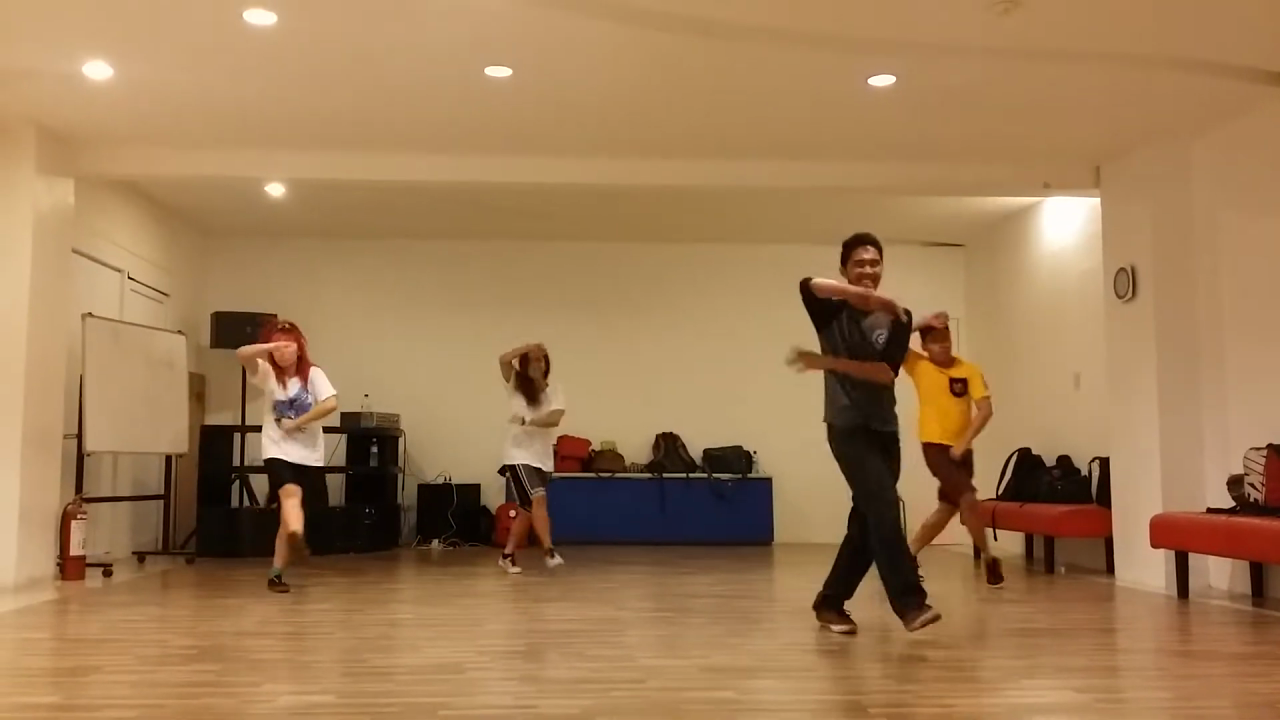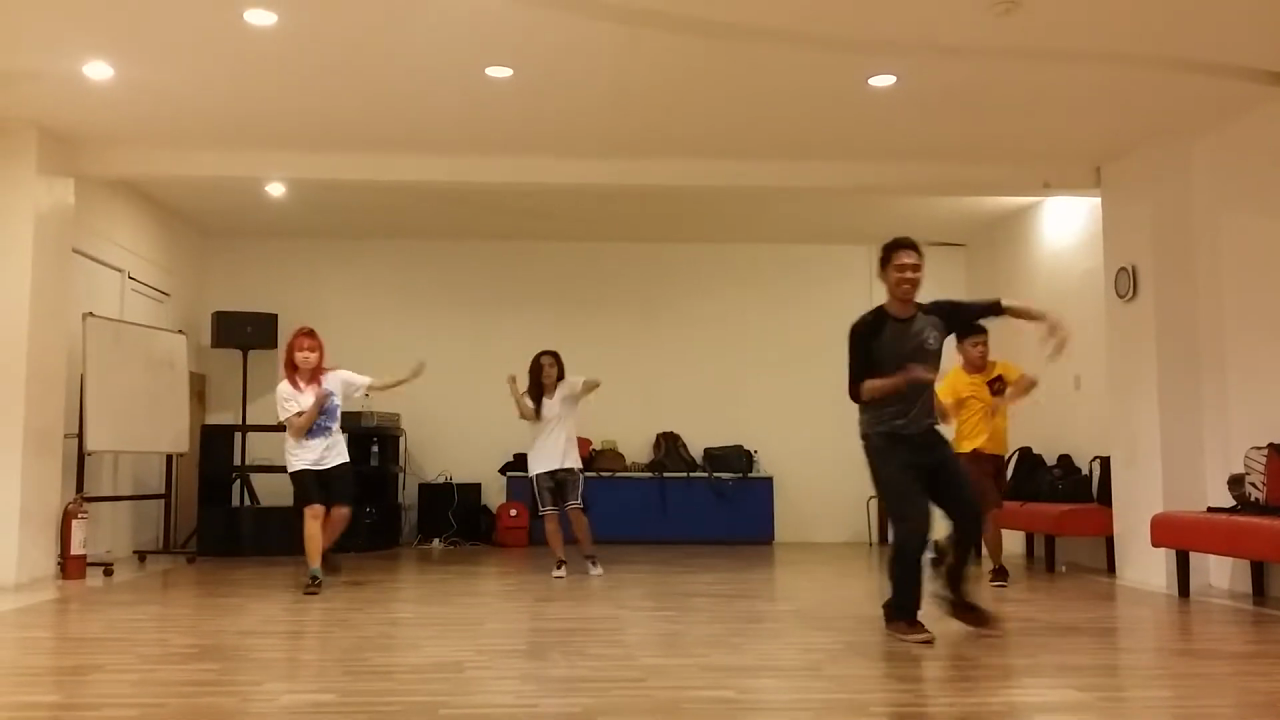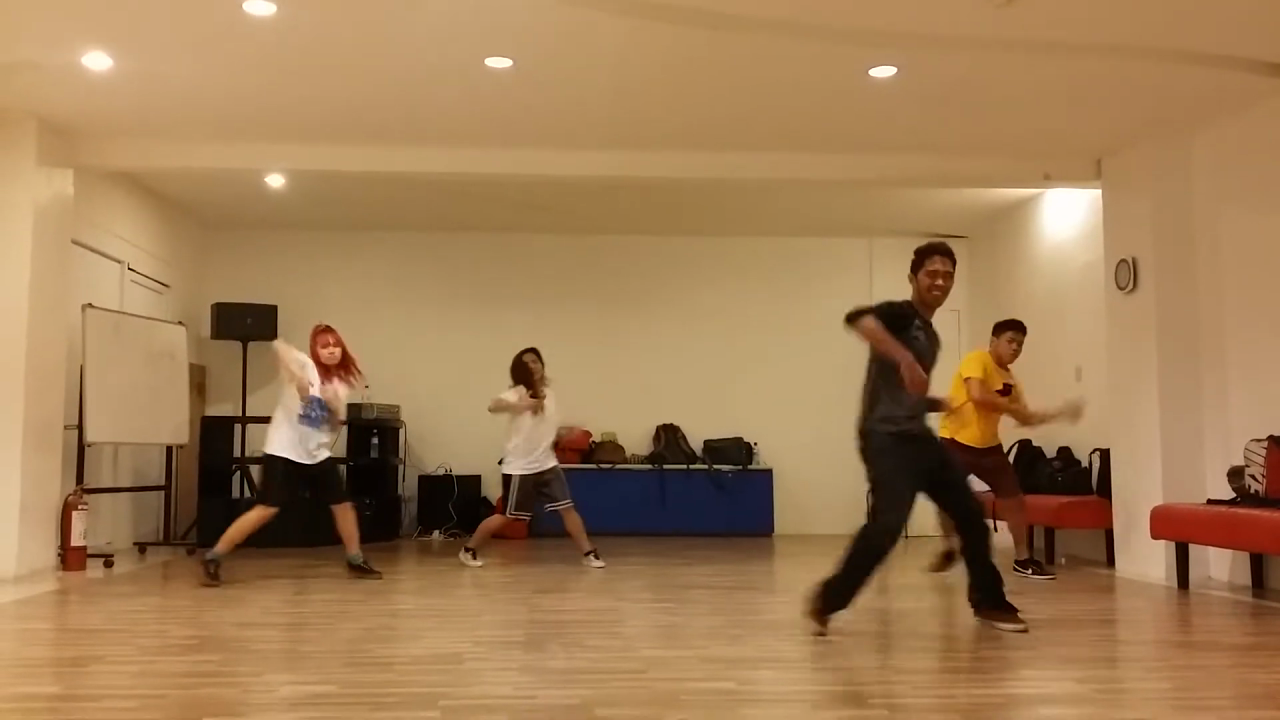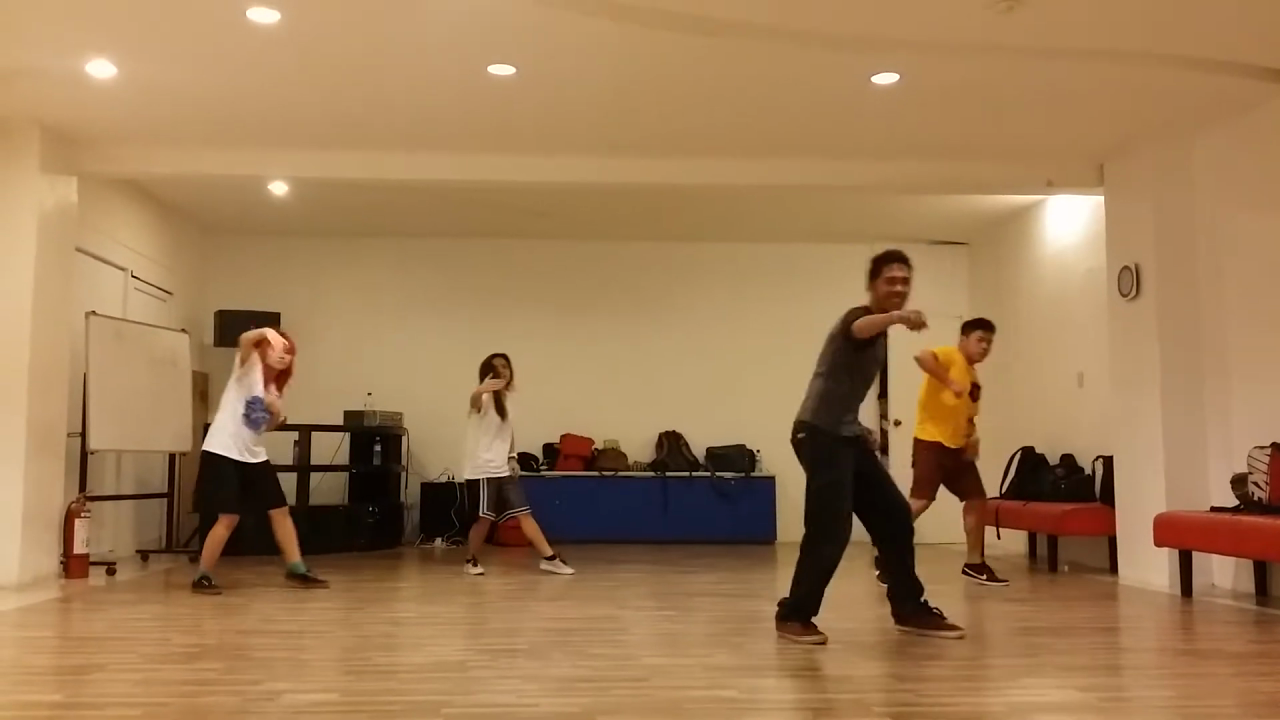
dt=0.4s
person 1, frame 1
left shoulder: (898, 318)
right shoulder: (831, 314)
left elbow: (885, 371)
right elbow: (810, 285)
left wrist: (826, 363)
right wrist: (868, 294)
left hip: (885, 428)
right hip: (848, 427)
left knee: (868, 522)
right knee: (883, 503)
left ankle: (830, 602)
right ankle: (908, 600)
person 1, frame 2
left shoulder: (939, 315)
right shoulder: (866, 329)
left elbow: (993, 307)
right elbow: (859, 392)
left wrist: (1044, 319)
right wrist: (906, 377)
left hip: (925, 434)
right hip: (886, 439)
left knee: (969, 514)
right knee: (912, 527)
left ankle: (956, 595)
right ankle: (901, 614)
person 1, frame 3
left shoulder: (927, 327)
right shoulder: (903, 314)
right elbow: (857, 319)
left wrist: (938, 404)
right wrist: (903, 358)
left hip: (919, 436)
right hip: (885, 437)
left knee: (969, 513)
right knee: (887, 521)
left ankle: (988, 600)
right ankle: (829, 597)
person 1, frame 4
left shoulder: (877, 331)
right shoulder: (862, 318)
right elbow: (860, 329)
right wrist: (896, 318)
left hip: (846, 436)
right hip: (820, 434)
left knee: (895, 517)
right knee: (832, 528)
left ankle: (909, 607)
right ankle: (794, 614)
person 2, frame 1
left shoulder: (313, 374)
right shoulder: (267, 373)
left elbow: (331, 404)
right elbow: (242, 355)
left wrist: (297, 423)
right wrist: (270, 347)
left hip: (310, 455)
right hip: (278, 452)
left knee: (288, 514)
right knee: (291, 494)
left ankle: (276, 573)
right ankle: (297, 537)
person 2, frame 2
left shoulder: (335, 378)
right shoulder: (286, 389)
left elbow: (375, 385)
right elbow: (296, 429)
left wrist: (405, 377)
right wrist: (316, 404)
left hip: (335, 458)
right hip: (303, 461)
left knee: (341, 512)
right knee: (314, 512)
left ankle: (321, 549)
right ankle: (315, 575)
person 2, frame 3
left shoulder: (340, 386)
right shoulder: (304, 366)
right elbow: (279, 346)
left wrist: (335, 408)
right wrist: (297, 375)
left hip: (317, 455)
right hip: (282, 452)
left knee: (343, 506)
right knee: (266, 510)
left ankle: (356, 561)
right ankle: (212, 558)
person 2, frame 4
left shoulder: (276, 385)
right shoulder: (248, 366)
right elbow: (245, 339)
left wrist: (276, 412)
right wrist: (268, 333)
left hip: (255, 456)
right hip: (223, 453)
left knee: (280, 512)
right knee: (229, 519)
left ankle: (297, 569)
right ankle: (202, 577)
person 3, frame 1
left shoulder: (970, 370)
right shoulder: (919, 366)
left elbow: (985, 410)
left wrist: (964, 441)
right wrist: (925, 324)
left hip: (961, 450)
right hip: (935, 447)
left knee: (949, 507)
right knee: (968, 499)
left ankle: (909, 554)
right ankle: (990, 560)
person 3, frame 2
left shoulder: (999, 370)
right shoulder: (953, 381)
left elbow: (1029, 382)
right elbow: (943, 414)
left wrist: (1009, 396)
left hip: (994, 456)
right hip: (970, 455)
left knee: (988, 513)
right knee: (991, 510)
left ankle: (947, 546)
right ankle: (998, 567)
person 3, frame 3
left shoulder: (1009, 380)
right shoulder: (975, 360)
left elbow: (1025, 419)
right elbow: (976, 395)
left wrist: (1059, 413)
right wrist: (1012, 406)
left hip: (988, 447)
right hip: (956, 443)
left knee: (1013, 500)
left ankle: (1023, 559)
right ankle: (949, 549)
person 3, frame 4
left shoulder: (973, 377)
right shoulder: (947, 357)
right elbow: (921, 357)
left wrist: (973, 437)
right wrist: (948, 384)
left hip: (957, 447)
right hip: (930, 443)
left knee: (977, 500)
right knee: (919, 503)
left ankle: (975, 564)
person 4, frame 1
left shoulder: (553, 390)
right shoulder: (516, 384)
left elbow: (554, 420)
right elbow: (504, 360)
left wrist: (525, 420)
right wrist: (528, 348)
left hip: (542, 458)
right hip: (518, 455)
left knee: (527, 509)
right knee: (537, 500)
left ankle: (507, 555)
right ankle: (550, 551)
person 4, frame 2
left shoulder: (568, 388)
right shoulder: (530, 397)
left elbow: (594, 384)
right elbow: (526, 415)
left wrist: (581, 390)
right wrist: (514, 389)
left hip: (567, 460)
right hip: (539, 463)
left knee: (575, 510)
right knee: (549, 514)
left ankle: (590, 557)
right ankle: (560, 561)
person 4, frame 3
left shoulder: (548, 393)
right shoulder: (517, 393)
right elbow: (493, 407)
right wrist: (521, 405)
left hip: (546, 463)
right hip: (520, 465)
left knee: (566, 508)
right knee: (507, 515)
left ankle: (588, 553)
right ankle: (469, 549)
person 4, frame 4
left shoulder: (507, 399)
right shoulder: (483, 398)
right elbow: (475, 403)
left wrist: (511, 457)
right wrist: (483, 389)
left hip: (504, 469)
right hip: (482, 469)
left knee: (524, 513)
right knee: (485, 517)
left ankle: (549, 558)
right ankle: (471, 560)
